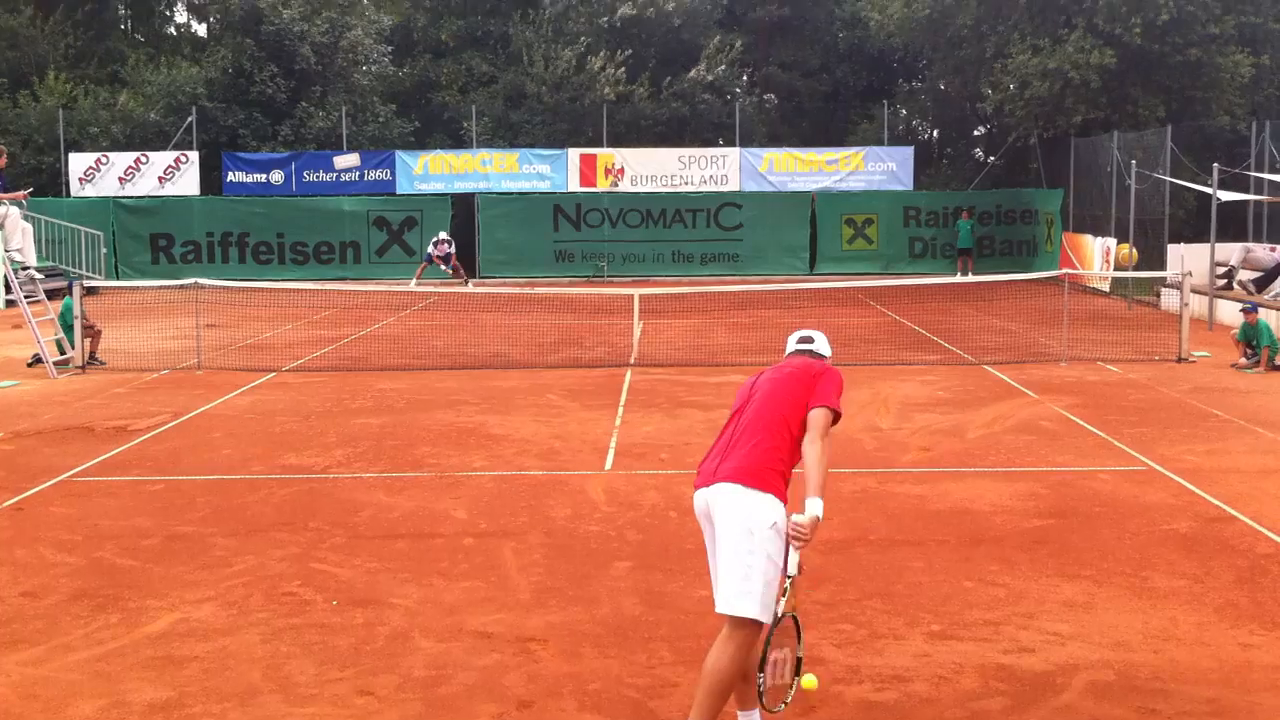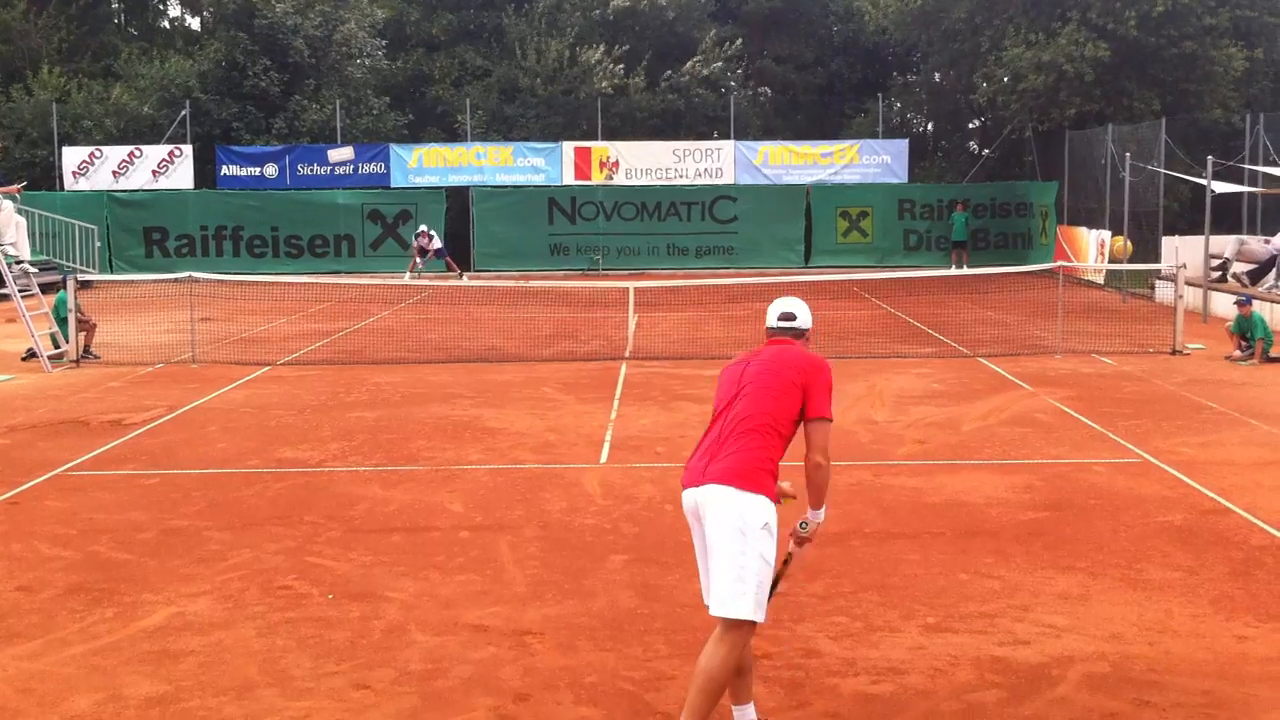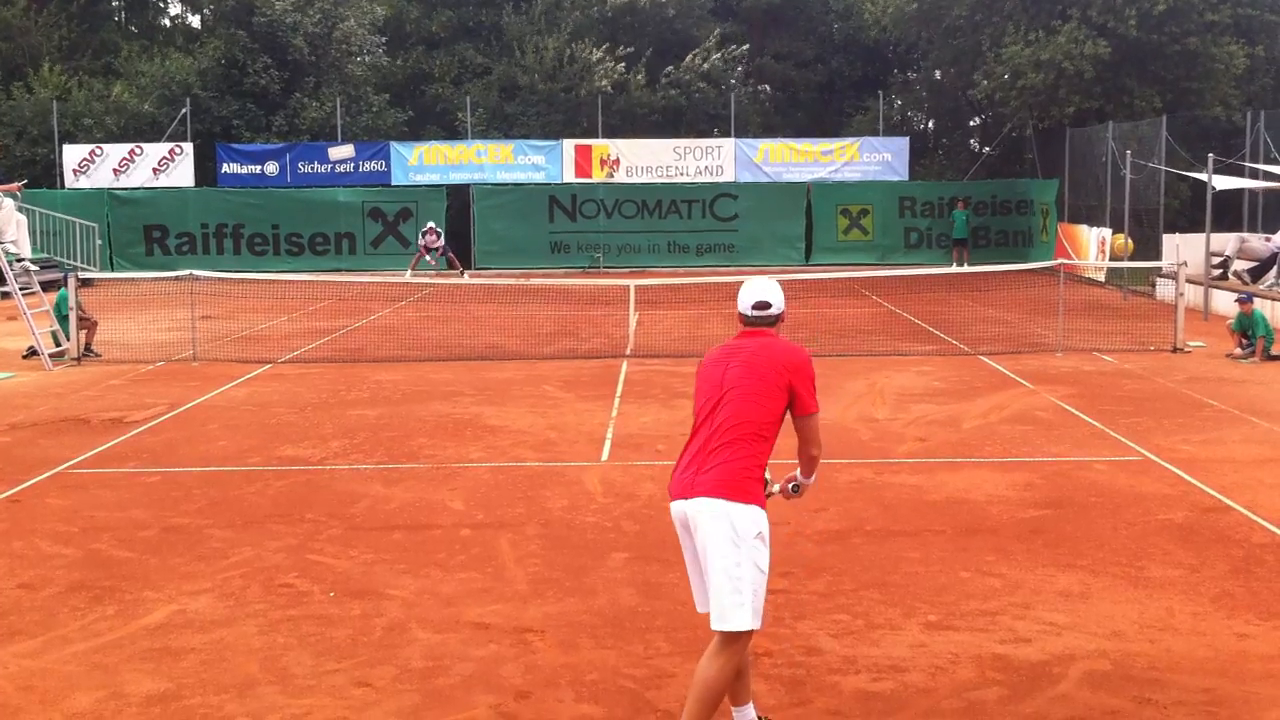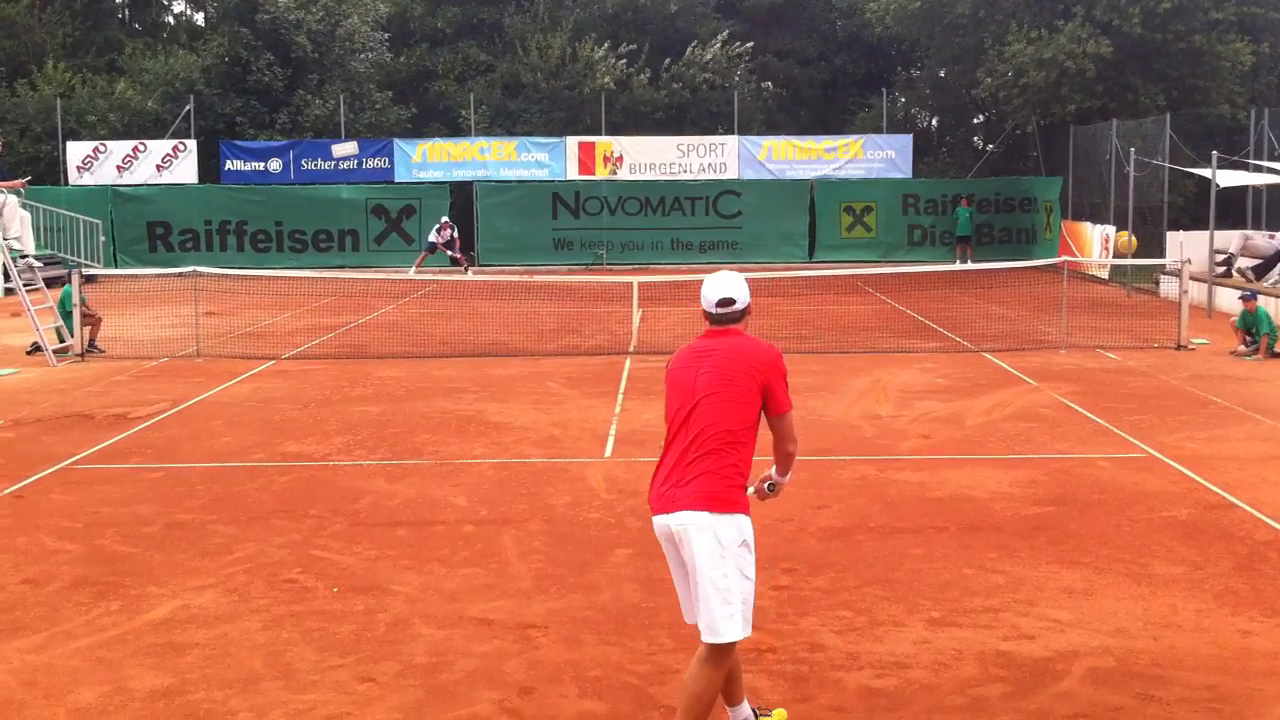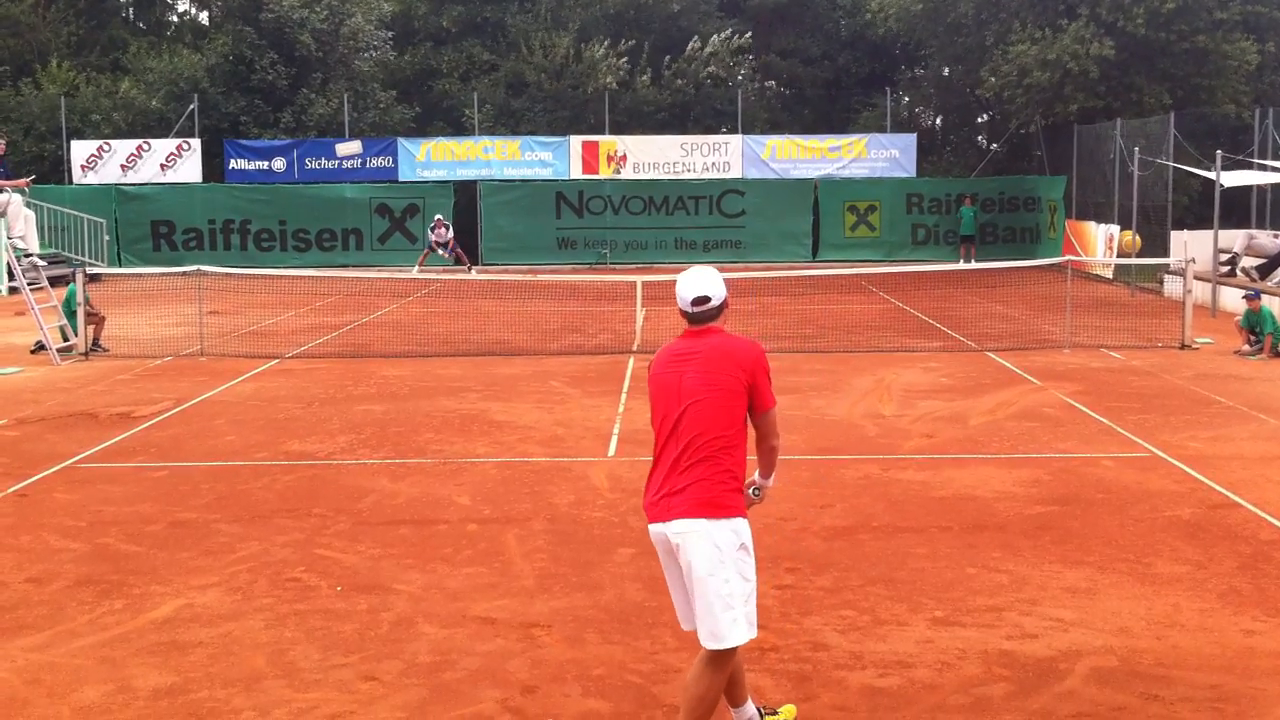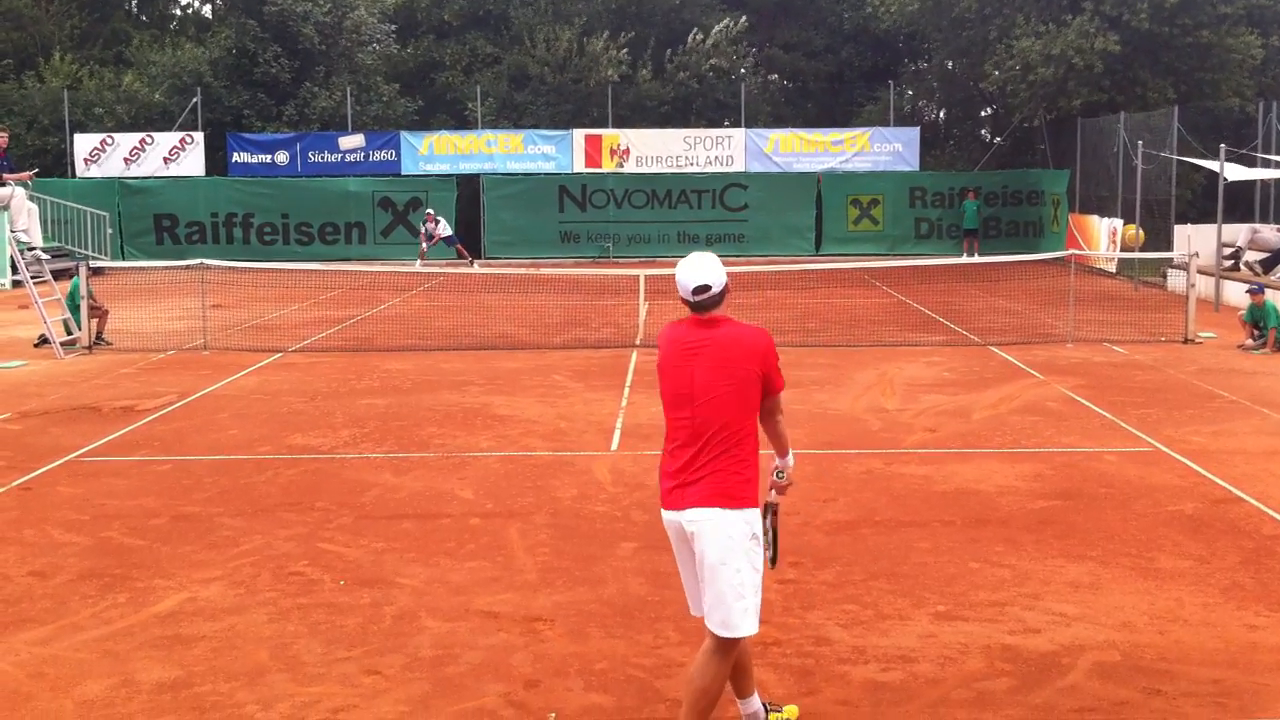
dt=0.3s
person 1, frame 1
left shoulder: (760, 379)
right shoulder: (825, 375)
right elbow: (814, 439)
left wrist: (782, 528)
right wrist: (813, 508)
left hip: (710, 488)
right hip: (748, 493)
left knee: (745, 619)
right knee: (741, 625)
person 1, frame 2
left shoulder: (737, 365)
right shoulder: (813, 366)
right elbow: (817, 457)
left wrist: (772, 487)
right wrist: (814, 517)
left hip: (697, 487)
right hip: (738, 494)
left knee: (736, 618)
right knee: (734, 626)
person 1, frame 3
left shoulder: (711, 358)
right shoulder: (794, 358)
right elbow: (811, 447)
right wrist: (802, 480)
left hip: (684, 495)
right hip: (730, 502)
left knee: (732, 624)
right knee: (733, 633)
person 1, frame 4
left shoulder: (680, 359)
right shoulder: (763, 356)
right elbow: (787, 444)
right wrist: (779, 478)
left hip: (666, 507)
right hip: (714, 511)
left knee: (722, 628)
right knee: (721, 638)
person 1, frame 5
left shoulder: (660, 361)
right shoulder: (746, 353)
right elbow: (769, 440)
right wrist: (763, 481)
left hip: (662, 514)
right hip: (710, 517)
left knee: (721, 631)
right knee: (722, 642)
person 1, frame 6
left shoulder: (671, 340)
right shoulder: (755, 342)
right elbow: (772, 415)
left wrist: (687, 281)
right wrist: (784, 460)
left hip: (676, 504)
right hip: (724, 509)
left knee: (729, 625)
right knee: (724, 636)
